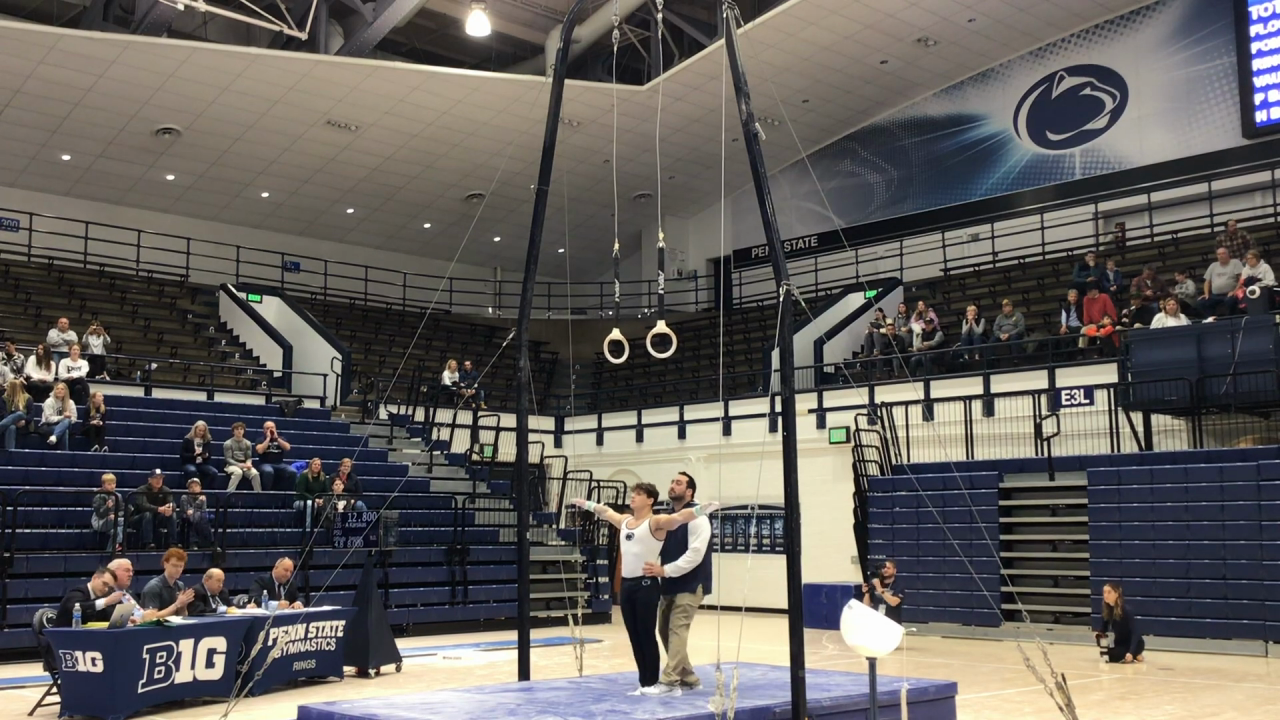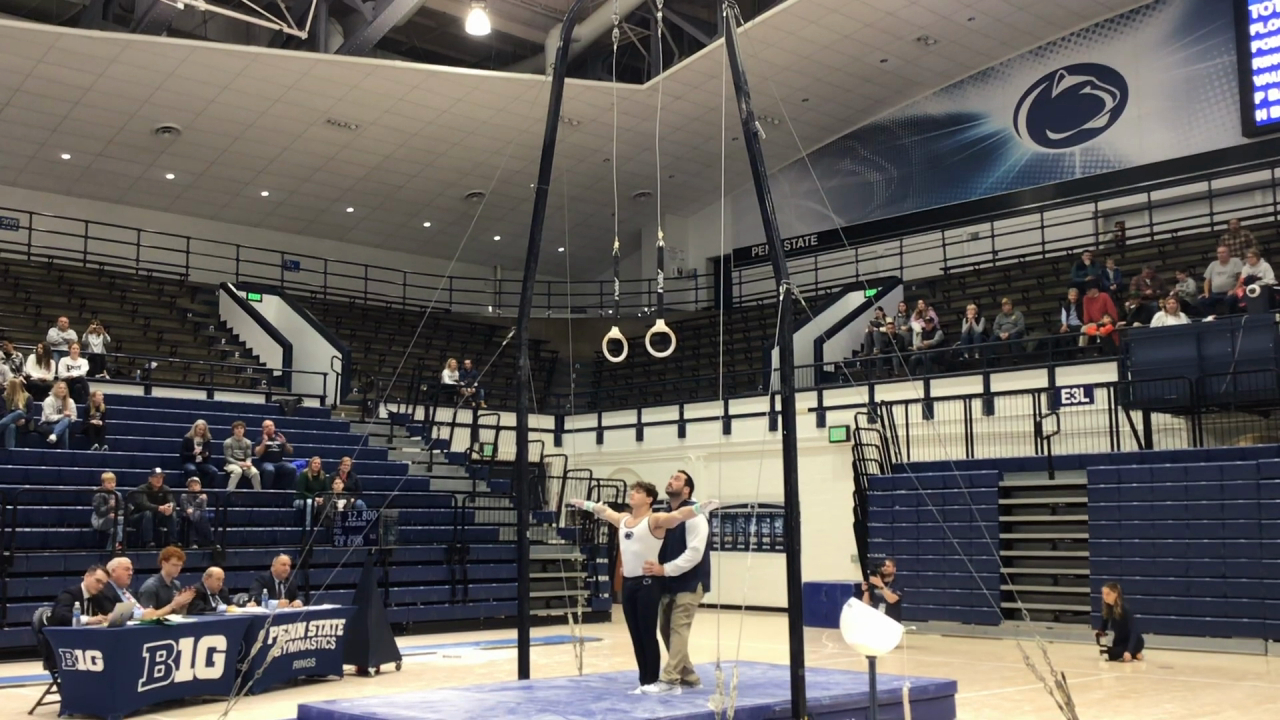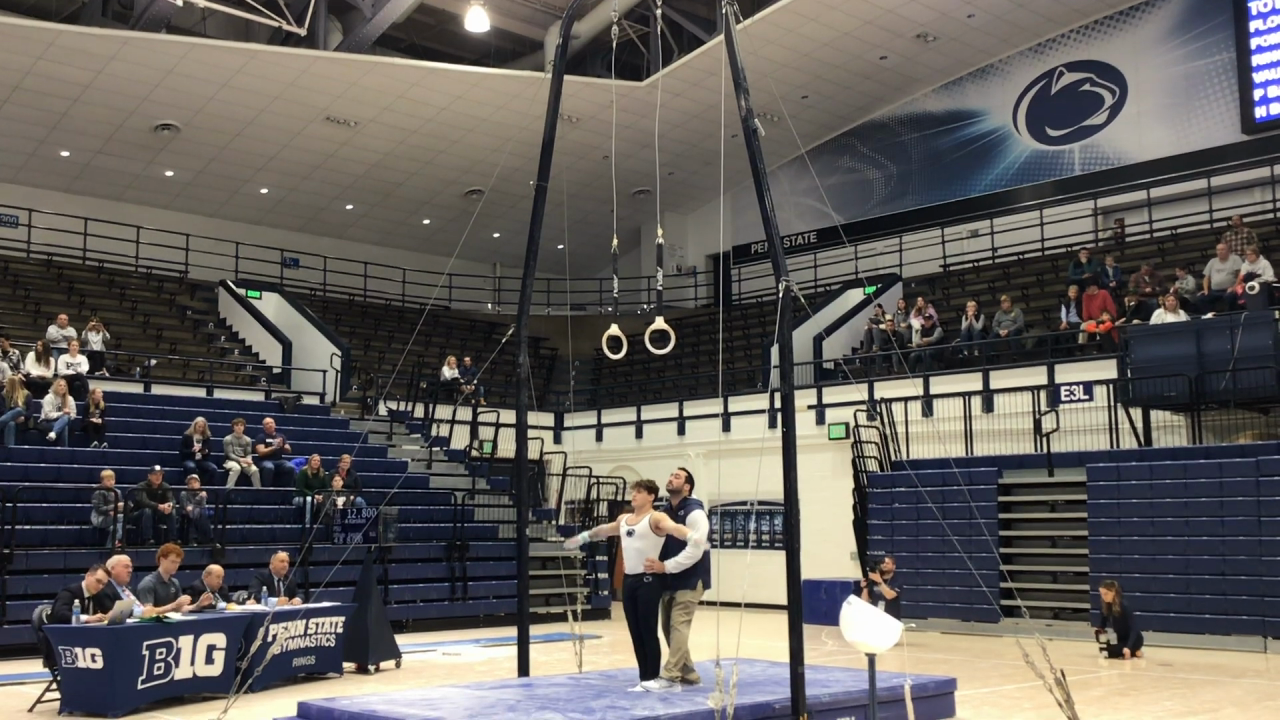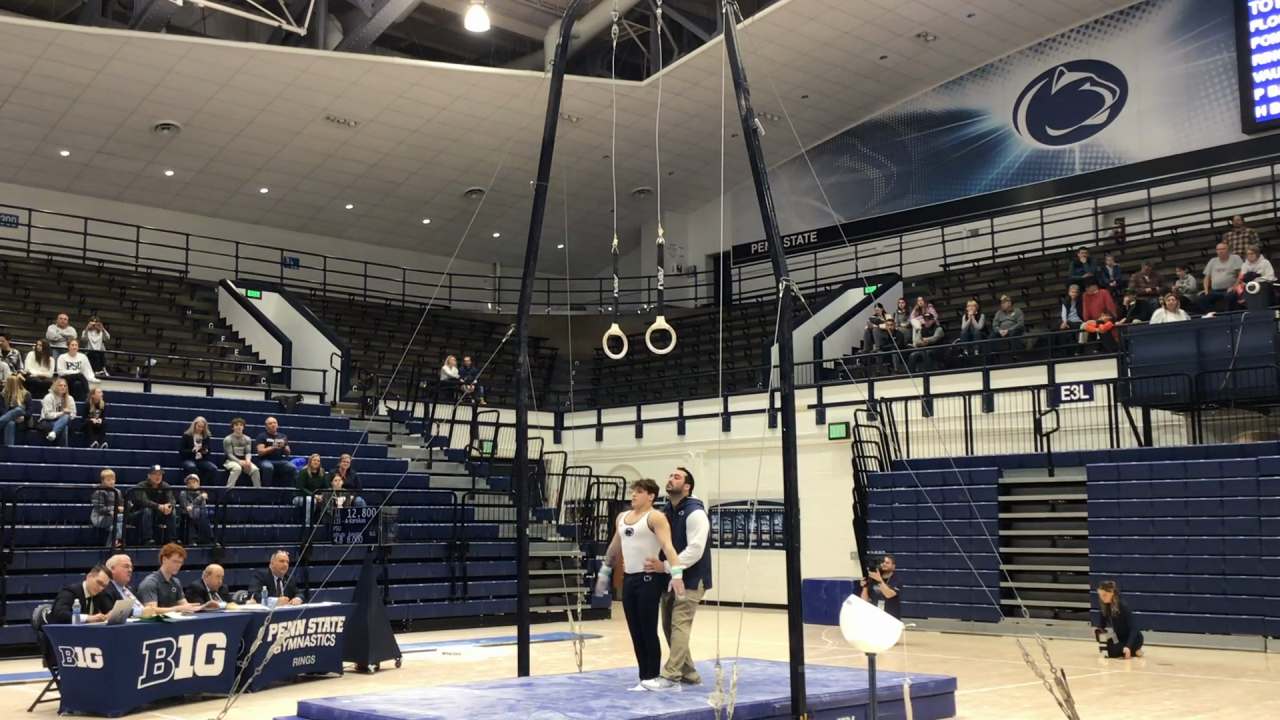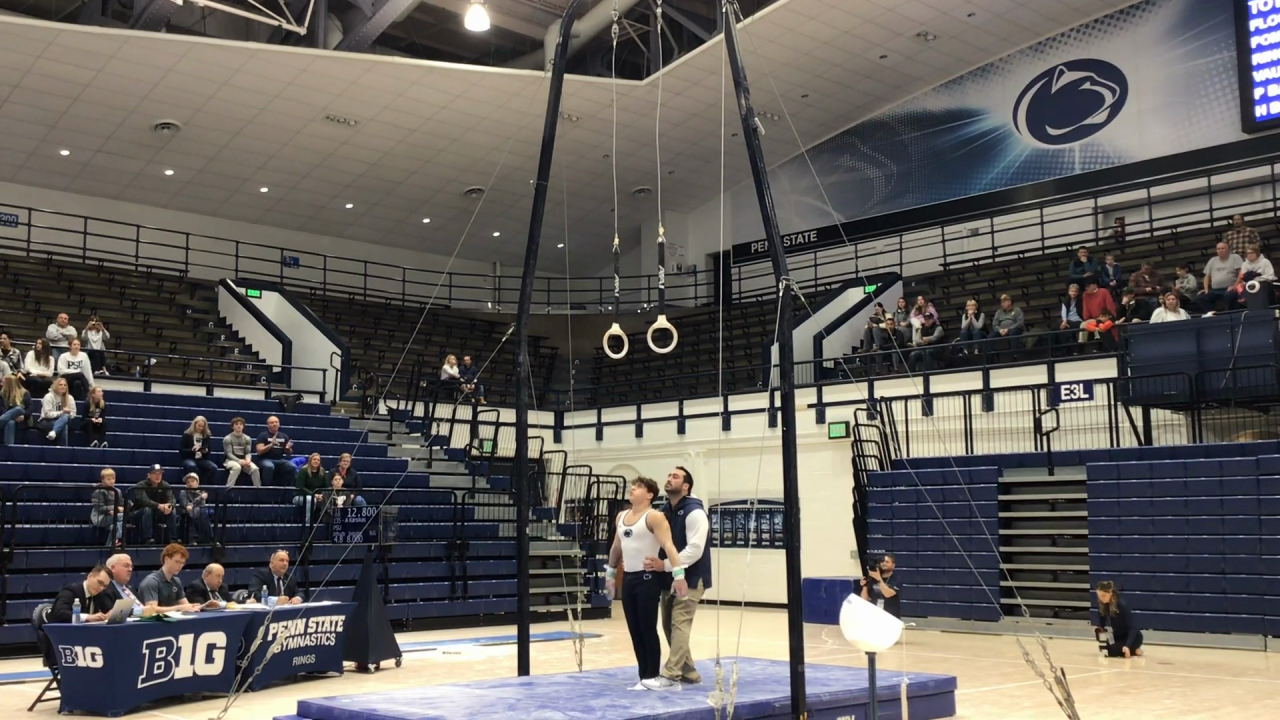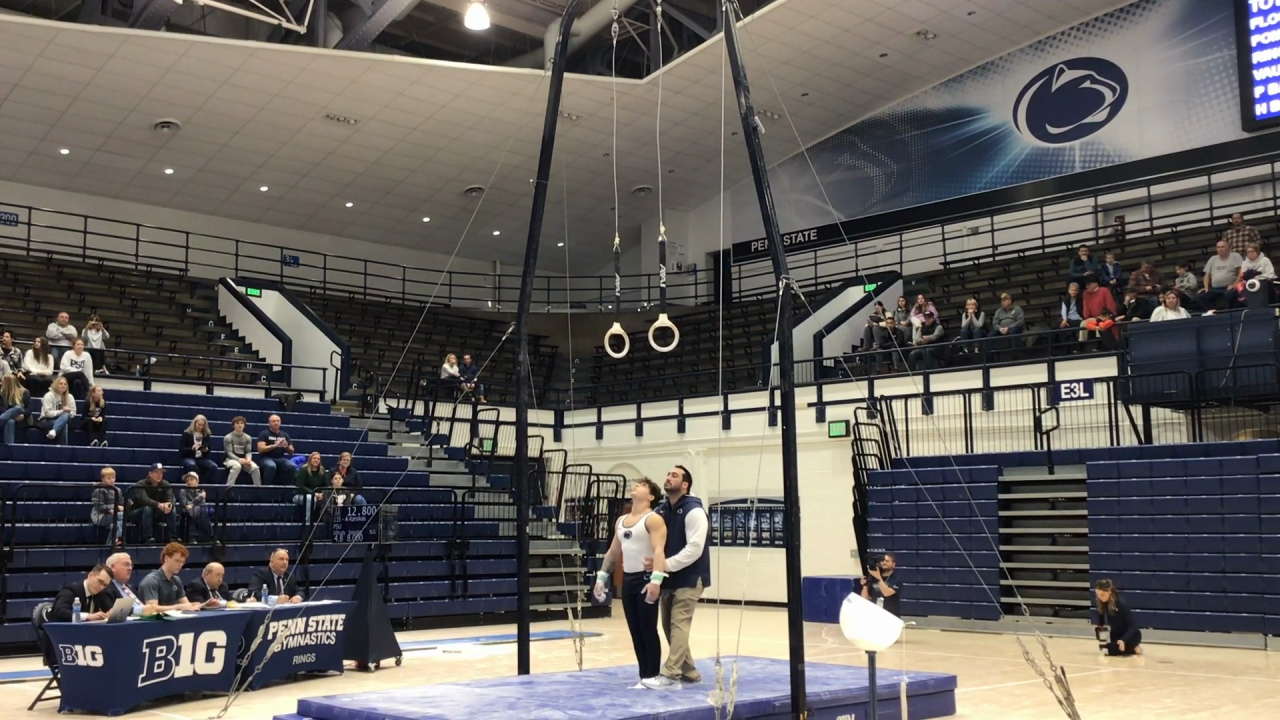
dt=0.3s
person 1, frame 1
left shoulder: (696, 518)
left elbow: (695, 555)
right elbow: (658, 549)
left wrist: (665, 570)
right wrist: (646, 566)
left hip: (690, 585)
right hip: (669, 585)
left knee: (677, 630)
right knee: (665, 630)
left ankle: (669, 681)
right ankle: (688, 678)
person 1, frame 2
left shoulder: (693, 516)
left elbow: (694, 554)
right elbow: (657, 548)
left wrist: (664, 569)
right wrist: (649, 566)
left hip: (690, 583)
right hip: (669, 584)
left knee: (678, 629)
right knee: (666, 628)
left ankle: (670, 680)
right ankle: (688, 676)
person 1, frame 3
left shoulder: (694, 513)
right shoulder: (664, 513)
left elbow: (694, 551)
left wrist: (664, 566)
right wrist: (646, 561)
left hip: (689, 580)
right hip: (669, 581)
left knee: (678, 626)
right knee: (669, 627)
left ankle: (670, 677)
right ankle: (688, 674)
person 1, frame 4
left shoulder: (695, 513)
right shoulder: (664, 513)
left elbow: (695, 551)
left wrist: (665, 566)
right wrist: (646, 562)
left hip: (690, 580)
left knee: (679, 626)
right knee: (670, 627)
left ankle: (671, 676)
right ankle: (688, 674)
person 1, frame 5
left shoulder: (694, 512)
right shoulder: (663, 512)
left elbow: (695, 550)
left wrist: (665, 565)
right wrist: (645, 560)
left hip: (689, 579)
left knee: (679, 626)
right knee: (670, 626)
left ankle: (670, 676)
right ankle: (688, 672)
person 1, frame 6
left shoulder: (694, 511)
right shoulder: (661, 511)
left elbow: (695, 549)
left wrist: (665, 565)
right wrist: (644, 560)
left hip: (688, 578)
right hip: (668, 579)
left knee: (679, 625)
right knee: (670, 626)
left ankle: (670, 675)
right ankle: (688, 671)
person 2, frame 1
left shoulder: (656, 522)
right shoulder: (624, 521)
left elbow: (679, 517)
right elbow: (605, 511)
left wrist: (701, 509)
right wrist: (587, 504)
left hip: (646, 584)
right hip: (627, 584)
left knee: (647, 636)
right knee: (635, 637)
left ankle: (652, 684)
right ankle: (644, 684)
person 2, frame 2
left shoulder: (655, 520)
right shoulder: (622, 519)
left elbow: (678, 515)
right elbow: (604, 511)
left wrist: (700, 508)
right wrist: (586, 505)
left hip: (647, 583)
right hip: (628, 583)
left knee: (648, 635)
right knee: (636, 636)
left ankle: (652, 682)
right ankle: (644, 682)
person 2, frame 3
left shoulder: (656, 518)
right shoulder: (624, 519)
left elbow: (674, 528)
right elbow: (604, 530)
left wrist: (693, 537)
right wrist: (582, 537)
left hip: (648, 580)
right hip: (628, 580)
left knee: (648, 632)
right knee: (635, 633)
left ankle: (653, 679)
right ankle: (644, 679)
person 2, frame 4
left shoulder: (655, 517)
right shoulder: (622, 517)
left elbow: (667, 545)
right elbow: (614, 546)
left wrist: (676, 574)
right wrist: (604, 572)
left hip: (648, 579)
right hip: (629, 579)
left knee: (648, 631)
right knee: (635, 633)
left ankle: (653, 678)
right ankle: (644, 678)
person 2, frame 5
left shoulder: (654, 517)
right shoulder: (622, 517)
left elbow: (668, 546)
right elbow: (616, 547)
left wrist: (678, 575)
right wrist: (610, 572)
left hip: (648, 579)
right hip: (629, 578)
left knee: (648, 630)
right knee: (635, 632)
left ankle: (653, 678)
right ankle: (644, 677)
person 2, frame 6
left shoulder: (653, 520)
right shoulder: (621, 521)
left elbow: (658, 551)
right elbow: (613, 552)
left wrist: (656, 580)
right wrist: (601, 578)
left hip: (645, 579)
right hip: (628, 580)
left knee: (648, 630)
right knee: (635, 632)
left ankle: (652, 677)
right ankle: (644, 676)
